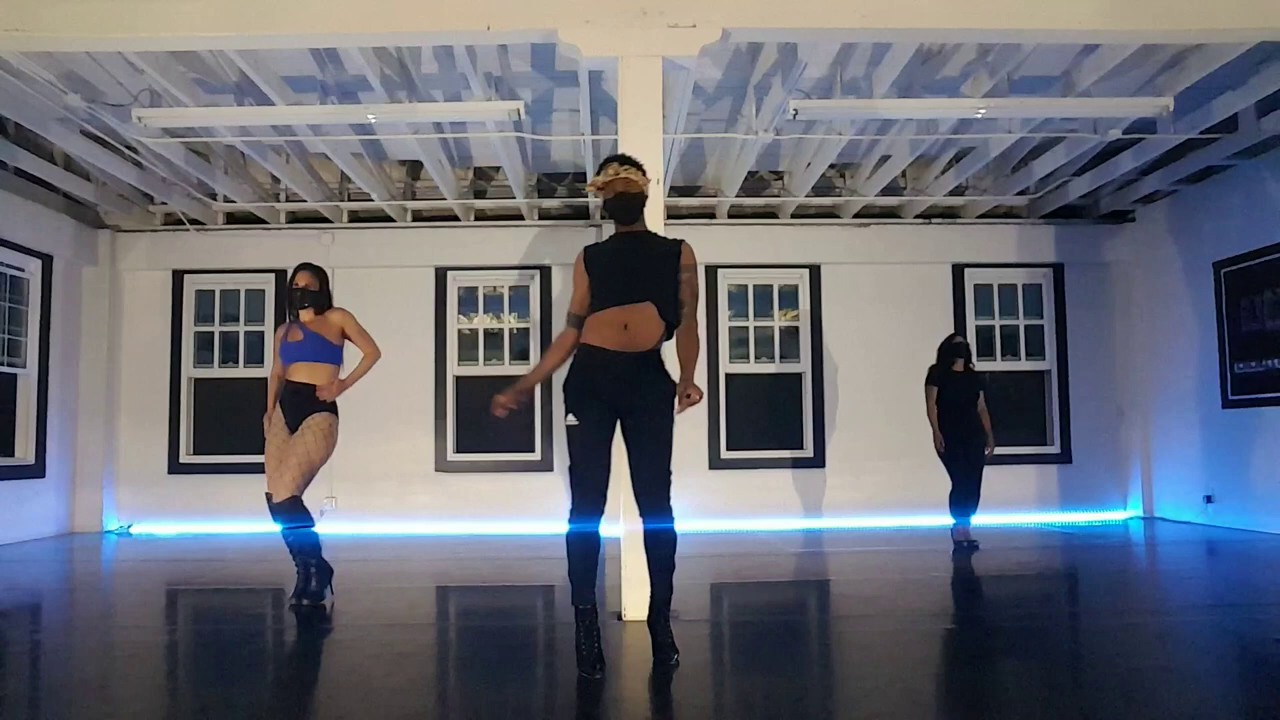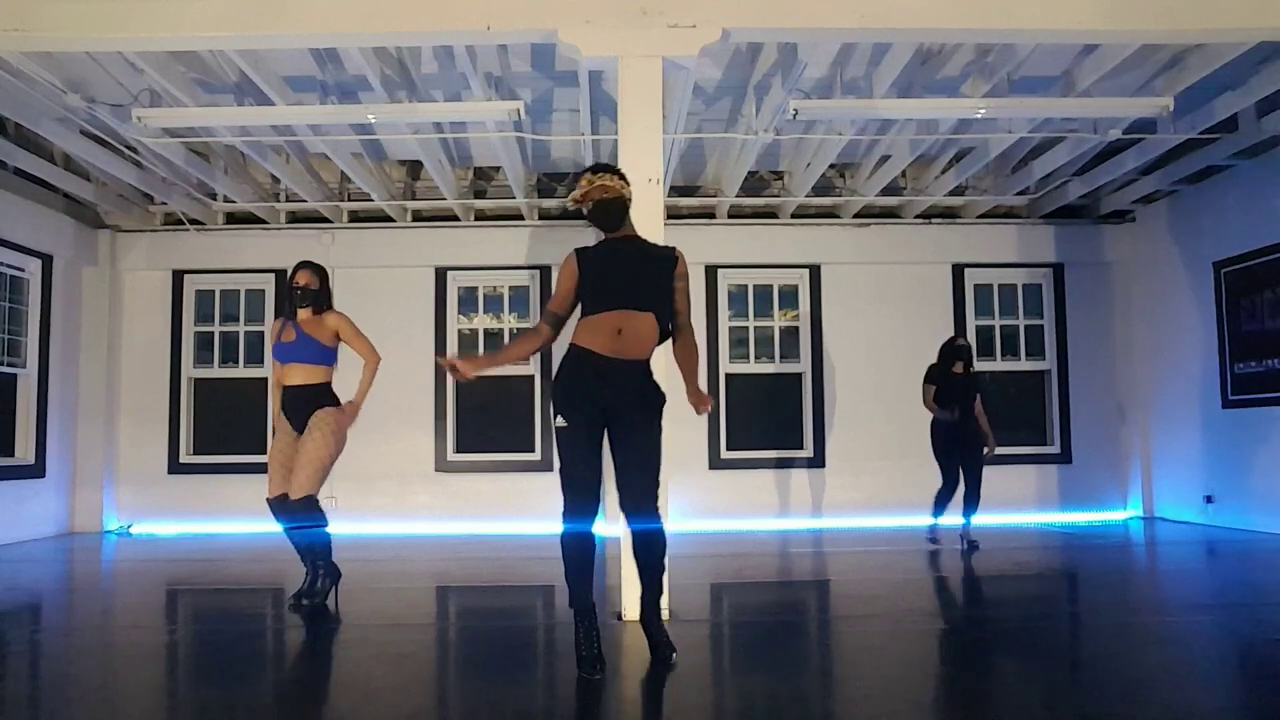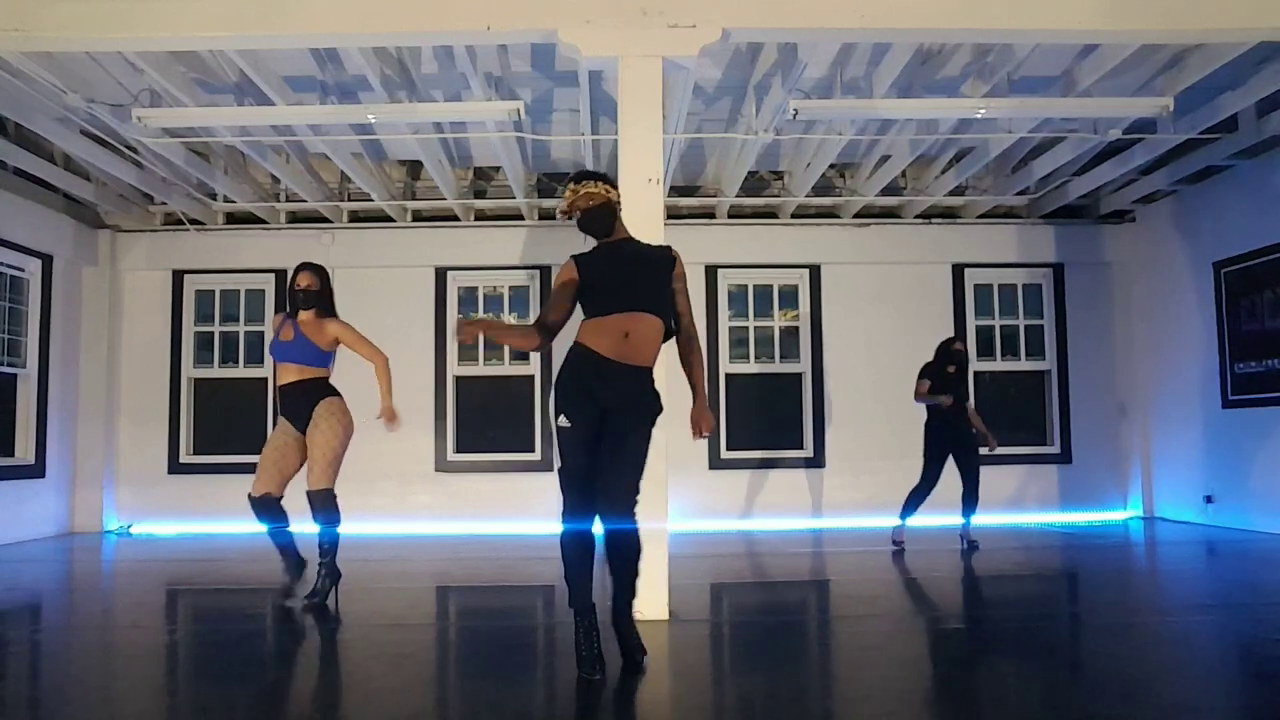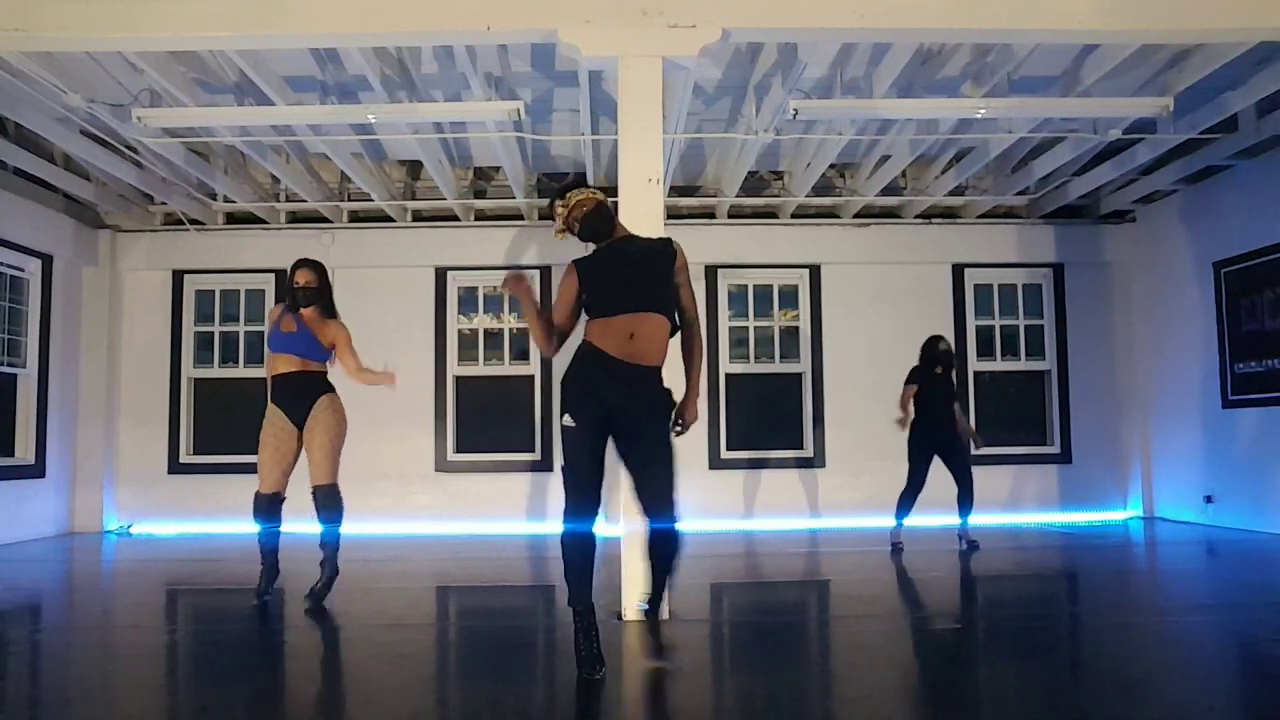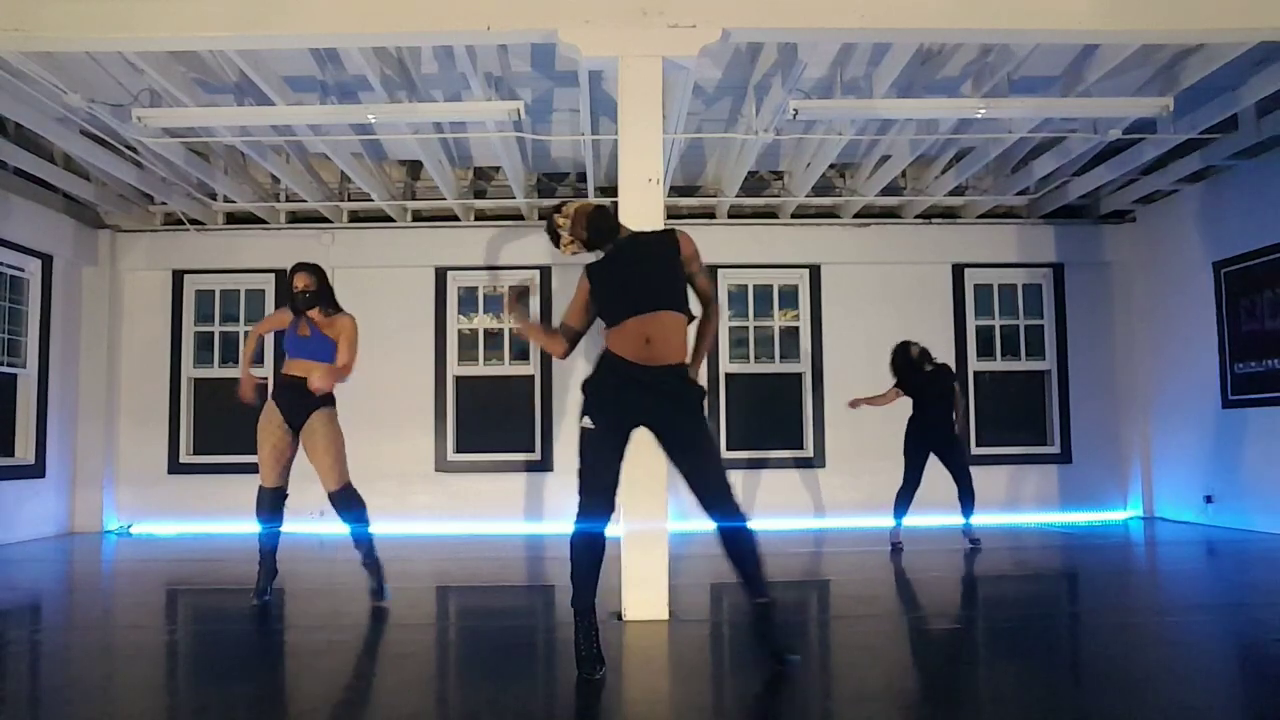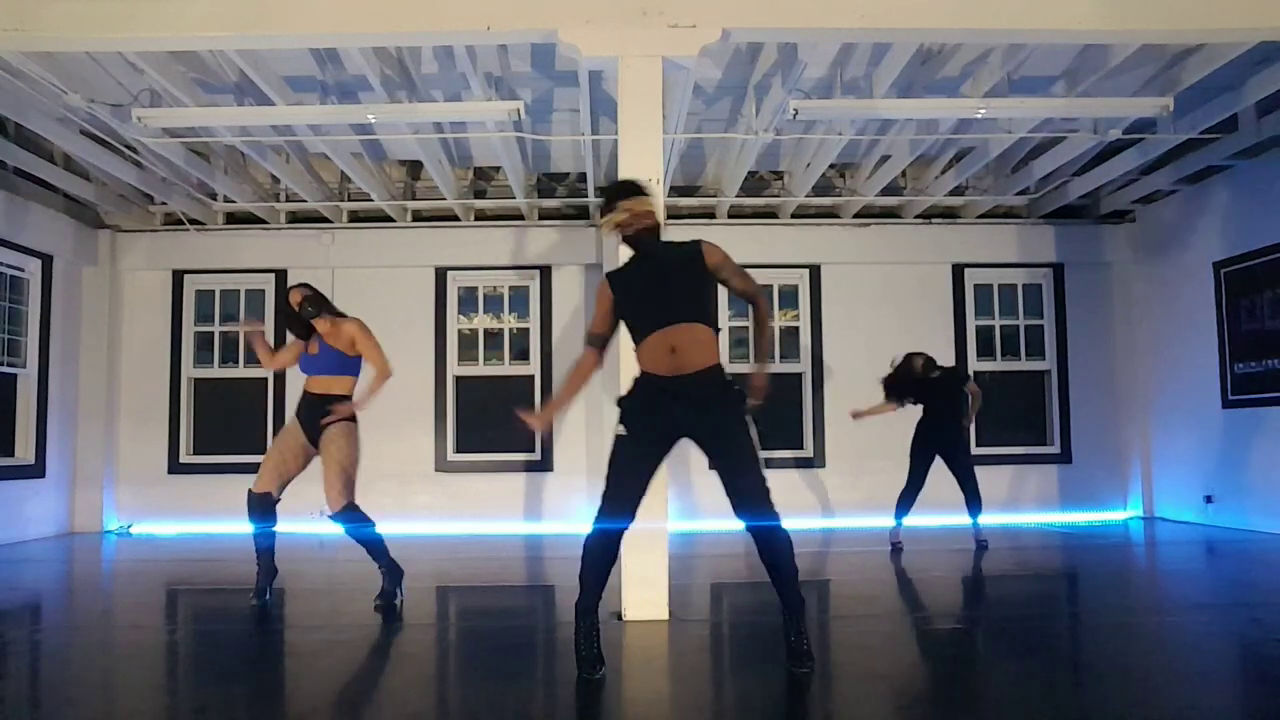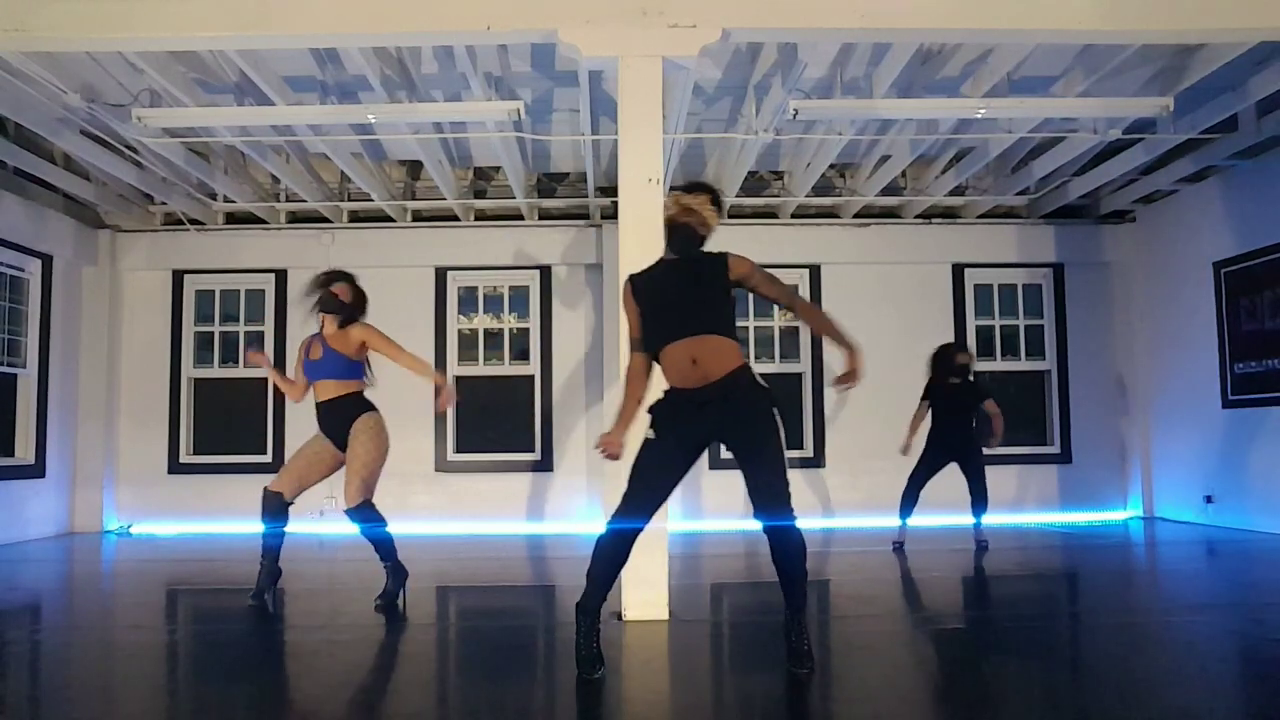
dt=0.2s
person 1, frame 1
left shoulder: (678, 253)
right shoulder: (590, 258)
left elbow: (688, 324)
right elbow: (571, 332)
left wrist: (687, 378)
right wrist: (525, 386)
left hip: (648, 380)
right hip: (591, 378)
left knee: (656, 504)
right knee: (587, 506)
left ankle: (660, 619)
right ankle: (586, 620)
person 1, frame 2
left shoulder: (670, 260)
right shoulder: (580, 261)
left elbow: (682, 330)
right elbow: (544, 332)
left wrist: (692, 385)
right wrist: (483, 362)
left hip: (636, 386)
right hip: (579, 380)
left knee: (640, 507)
right knee: (580, 507)
left ankle: (652, 618)
right ankle: (584, 621)
person 1, frame 3
left shoulder: (666, 260)
right shoulder: (578, 267)
left elbow: (687, 333)
right elbow: (539, 337)
left wrist: (700, 399)
right wrist: (491, 329)
left hip: (634, 391)
right hip: (582, 380)
left knee: (617, 508)
right knee: (579, 507)
left ankle: (623, 617)
right ankle: (584, 621)
person 1, frame 4
left shoulder: (668, 252)
right shoulder: (580, 270)
left elbow: (691, 323)
right elbow: (548, 343)
left wrist: (692, 393)
right wrist: (524, 299)
left hip: (642, 391)
right hip: (588, 382)
left knee: (660, 510)
right knee: (580, 509)
left ankle: (653, 613)
right ankle: (583, 620)
person 1, frame 5
left shoulder: (673, 243)
right shoulder: (593, 276)
left elbow: (710, 305)
right elbow: (561, 343)
left wrist: (697, 362)
right wrist: (521, 322)
left hip: (674, 388)
right hip: (614, 387)
left knee: (720, 503)
right knee: (594, 511)
left ankle: (762, 609)
right ankle: (585, 623)
person 1, frame 6
left shoulder: (699, 255)
right shoulder: (614, 283)
left elbow: (756, 299)
right elbow: (592, 354)
left wrist: (761, 365)
right wrist: (551, 409)
left hip: (711, 394)
right hip: (649, 400)
left knee: (757, 511)
right knee: (613, 516)
left ankle: (793, 617)
right ankle: (585, 622)
person 1, frame 7
left shoulder: (725, 267)
right shoulder: (637, 285)
left elbow: (794, 302)
right elbow: (640, 358)
left wrist: (846, 345)
right wrist: (623, 423)
left hip: (740, 398)
right hip: (680, 408)
left knee: (776, 514)
right knee: (630, 516)
left ankle: (795, 622)
right ankle: (588, 619)
person 2, frame 1
left shoulder: (337, 318)
right shoulder: (284, 330)
left elbow: (372, 352)
right elbow: (276, 374)
left wrist: (344, 382)
right wrist: (269, 412)
left hip: (318, 415)
right hip: (286, 413)
left knee: (284, 496)
right knee: (275, 497)
left ankle: (318, 569)
right ankle: (307, 571)
person 2, frame 2
left shoulder: (332, 321)
right shoulder: (279, 326)
left elbow: (371, 356)
left wrist: (358, 402)
right wrist: (277, 417)
left hip: (323, 413)
right hip: (290, 418)
left knee: (301, 496)
right knee: (278, 498)
left ankle: (326, 572)
right ankle: (314, 570)
person 2, frame 3
left shoulder: (332, 327)
right shoulder: (280, 322)
left elbow: (377, 356)
left wrist: (387, 401)
left hip: (324, 407)
right hip: (289, 416)
left knee: (319, 491)
right knee: (261, 494)
left ankle: (327, 571)
right ankle: (292, 561)
person 2, frame 4
left shoulder: (335, 327)
right shoulder: (279, 313)
left elbow: (354, 370)
left wrist: (377, 378)
left hip: (321, 400)
right hip: (281, 406)
left knee: (324, 485)
right knee: (268, 492)
left ankle: (329, 567)
right ankle: (268, 570)
person 2, frame 5
left shoulder: (344, 322)
right shoulder: (289, 318)
left elbow: (342, 369)
right elbow: (256, 334)
left wrist: (325, 378)
right wrist: (246, 372)
left hip: (319, 409)
right hip: (281, 404)
left knee: (338, 486)
right knee: (270, 487)
left ankle: (371, 562)
right ankle: (267, 570)
person 2, frame 6
left shoulder: (350, 328)
right shoulder: (304, 342)
left elbow: (382, 368)
right elbow: (271, 363)
left wrist: (357, 402)
right wrist: (256, 336)
left hip: (336, 424)
right hip: (302, 423)
left knee: (340, 506)
right knee: (260, 493)
left ankle: (390, 572)
right ankle: (265, 573)
person 2, frame 7
left shoulder: (359, 335)
right shoulder: (307, 344)
left elbow: (403, 357)
right elbow: (296, 391)
left wrist: (440, 382)
right wrist: (267, 366)
left hip: (361, 423)
right hip: (328, 434)
left knee: (356, 502)
right knee: (275, 493)
left ankle: (394, 572)
right ankle: (268, 573)
person 3, frame 1
left shoulder: (974, 376)
right shoulder: (938, 372)
left elbow: (982, 408)
right elbow: (931, 404)
left wrist: (989, 435)
right wrist: (936, 433)
left hip: (973, 435)
right hip: (950, 436)
left knee: (974, 483)
right knee: (960, 482)
left ankle: (965, 528)
right ankle: (958, 526)
person 3, frame 2
left shoulder: (971, 378)
right shoulder: (937, 371)
left elbow: (978, 410)
right elbow: (928, 400)
left wrist: (988, 436)
right wrist: (942, 413)
left hip: (970, 435)
right hip: (945, 434)
left knee: (974, 483)
right knee: (950, 482)
left ankle: (966, 529)
right ankle: (934, 523)
person 3, frame 3
left shoulder: (961, 379)
right shoulder: (931, 370)
right elbow: (919, 395)
left wrist: (986, 434)
right wrist: (938, 399)
left hip: (964, 435)
right hip: (939, 433)
left knee: (972, 483)
right knee: (928, 482)
left ankle: (965, 529)
right ankle: (900, 526)
person 3, frame 4
left shoulder: (948, 379)
right shoulder: (919, 373)
right elbow: (906, 396)
left wrist: (972, 434)
right wrist: (906, 415)
left hip: (948, 436)
right hip: (923, 436)
left knee: (966, 481)
right knee: (914, 485)
left ankle: (964, 529)
right ankle: (897, 528)
person 3, frame 5
left shoulder: (944, 371)
right shoulder: (911, 379)
left elbow: (957, 395)
right elbow: (889, 396)
left wrist: (960, 419)
right wrist: (862, 401)
left hip: (946, 434)
right hip: (919, 435)
left knee: (965, 480)
right knee: (911, 483)
left ankle: (968, 525)
right ankle: (896, 528)
person 3, frame 6
left shoulder: (955, 374)
right shoulder: (919, 386)
left elbow: (976, 393)
right elbow: (893, 403)
left wrist: (969, 418)
right wrist: (865, 413)
left hip: (953, 438)
right hip: (926, 438)
left knee: (970, 485)
right knee: (913, 486)
left ankle: (976, 527)
right ankle: (896, 528)
person 3, frame 7
left shoulder: (974, 388)
right shoulder: (936, 385)
left elbow: (995, 412)
right elbow: (921, 413)
left wrist: (997, 436)
right wrist: (909, 440)
left hip: (967, 446)
right hip: (938, 444)
left knee: (979, 489)
right knee: (914, 484)
left ankle: (978, 528)
right ankle: (902, 528)
